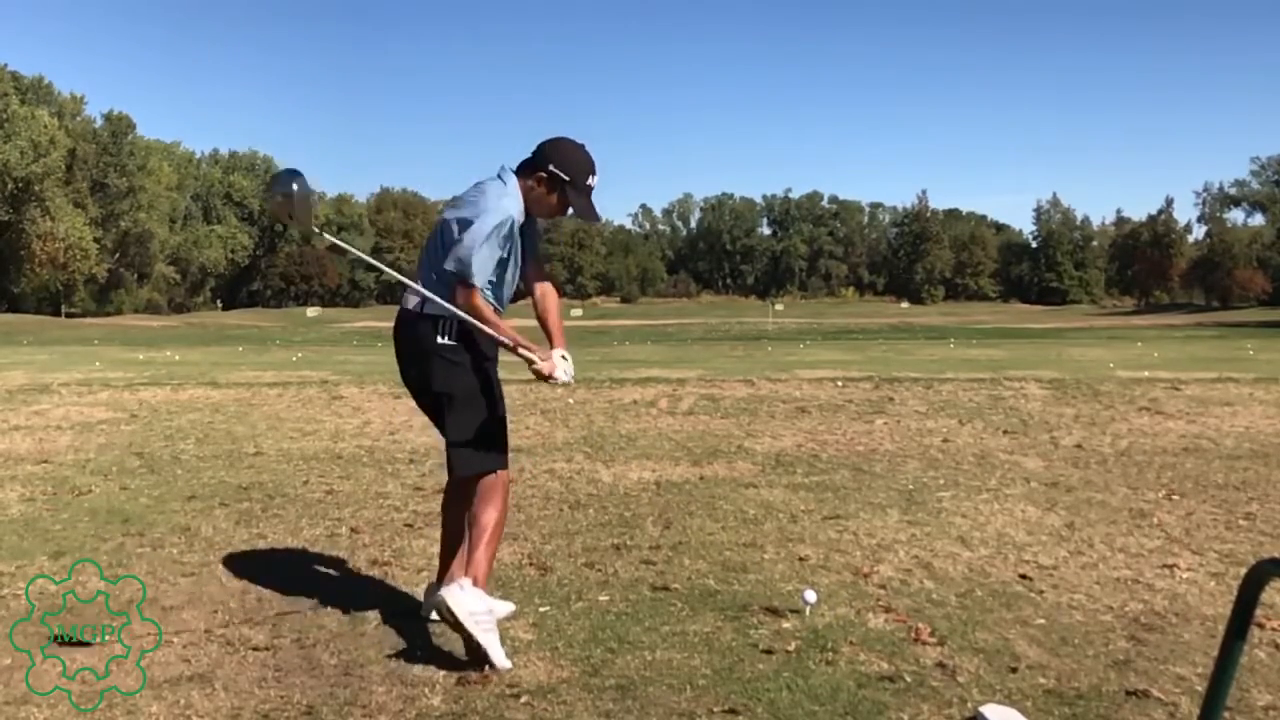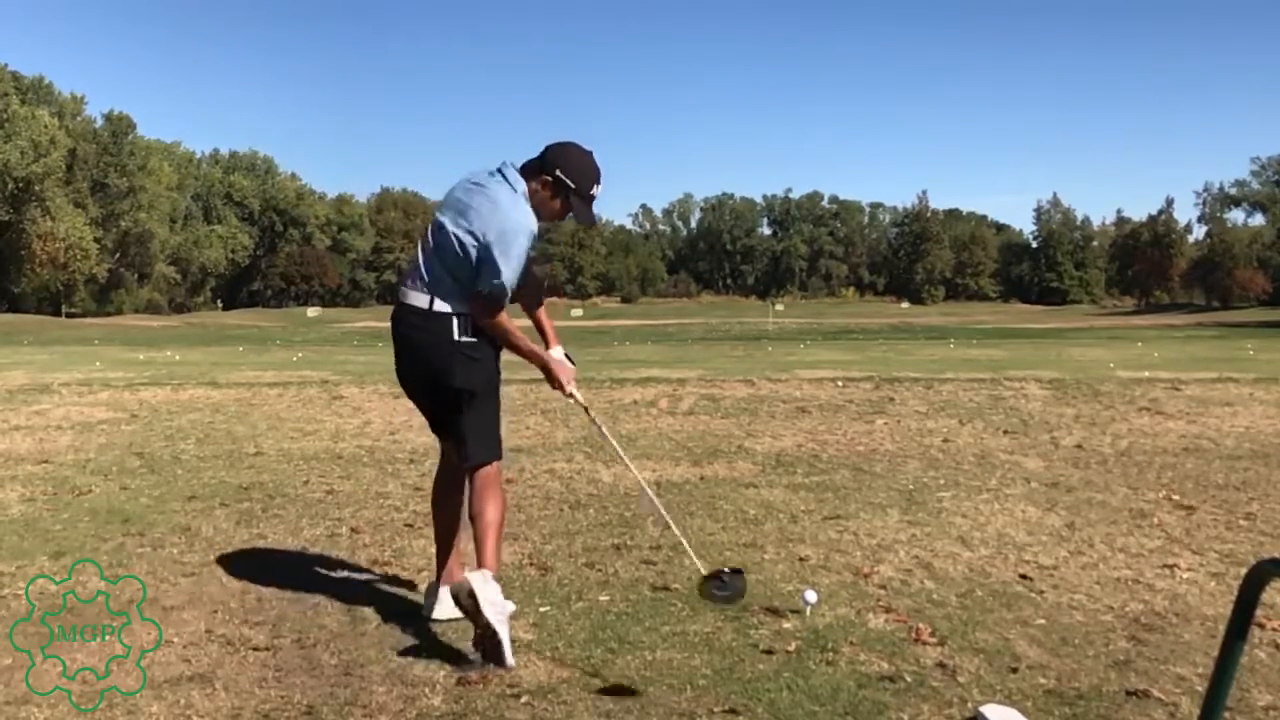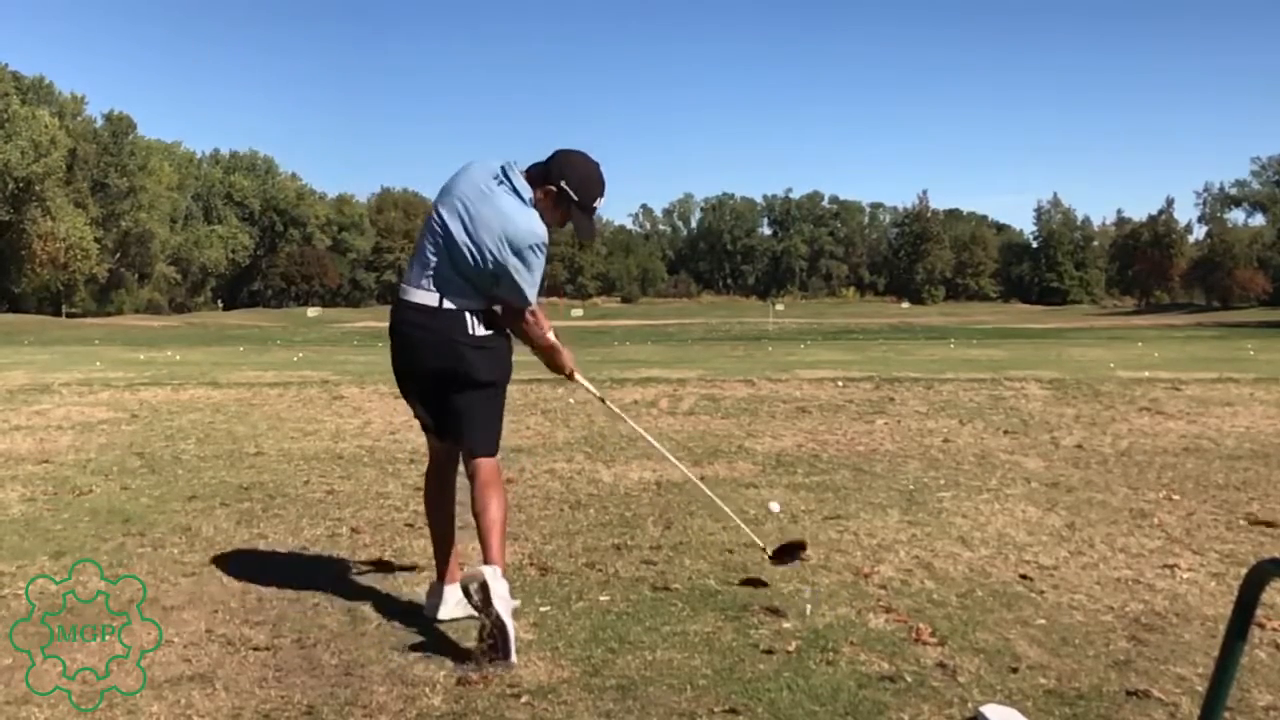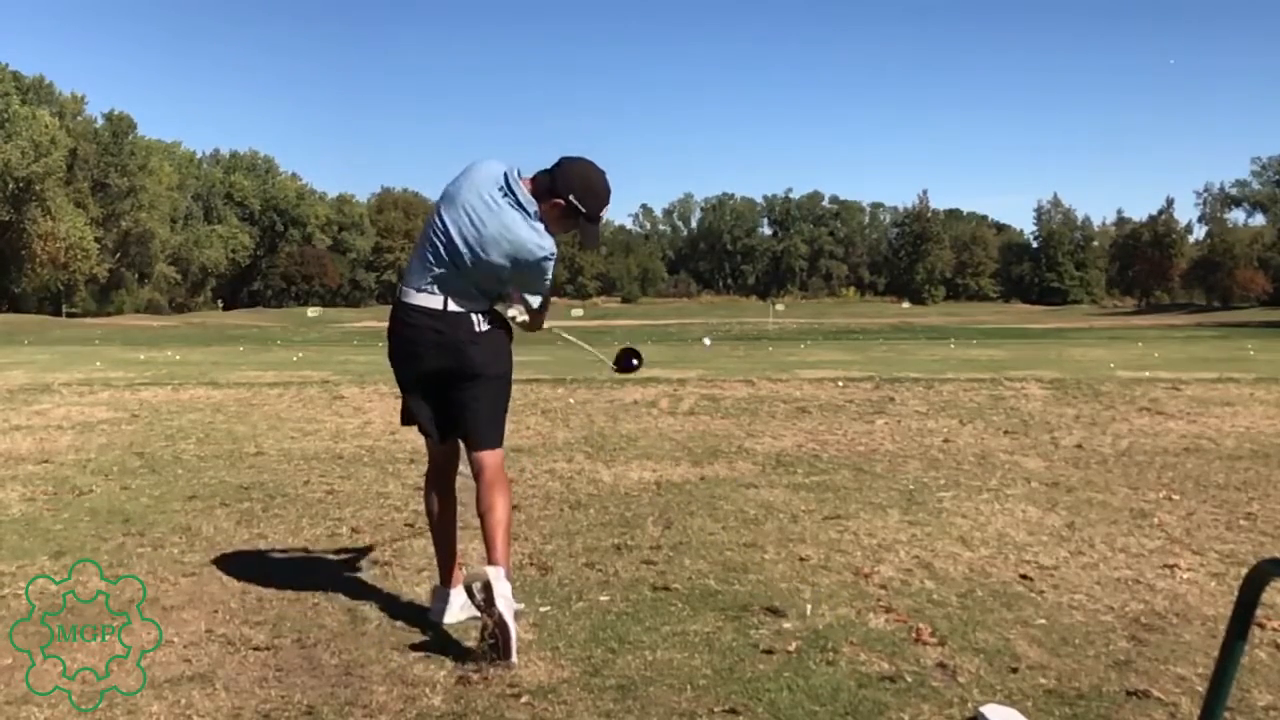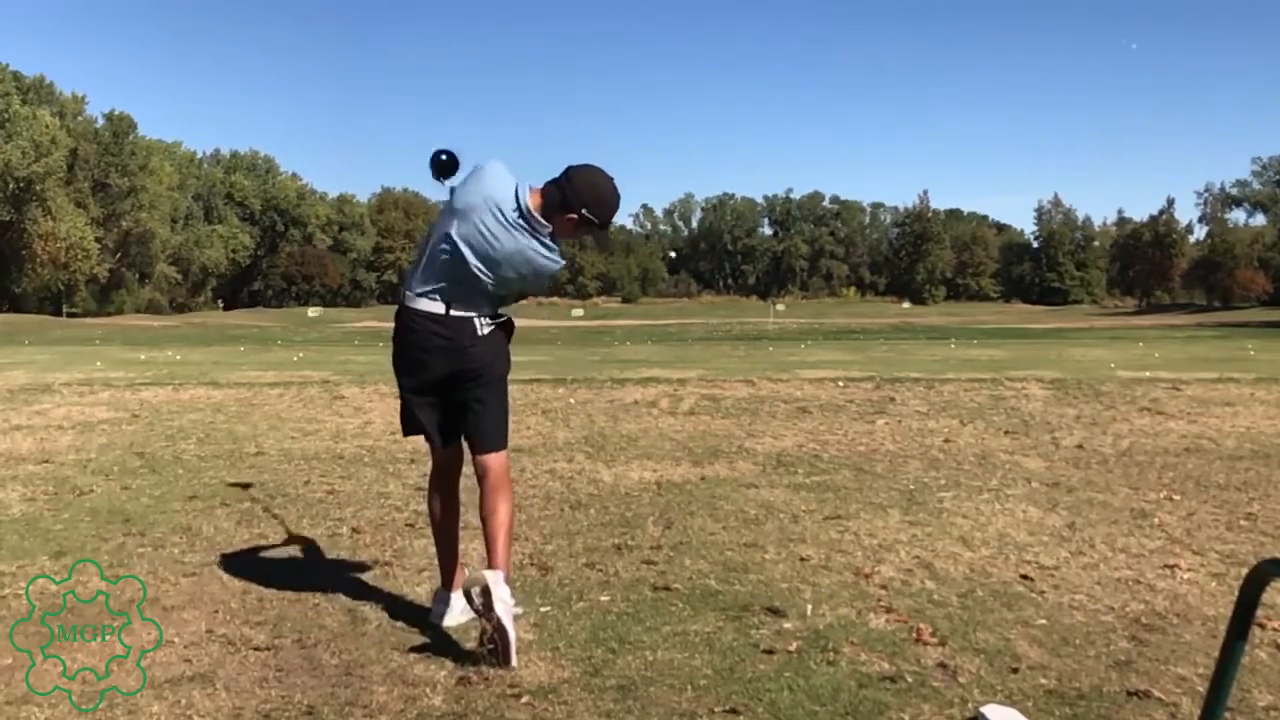
dt=0.3s
person 1, frame 1
left shoulder: (519, 209)
right shoulder: (498, 209)
left elbow: (540, 282)
right elbow: (466, 299)
left wrist: (556, 347)
right wrist: (529, 351)
left hip: (435, 337)
right hip: (446, 338)
left knee: (474, 462)
right knee: (491, 473)
left ankle: (449, 583)
right ankle: (470, 591)
person 1, frame 2
left shoulder: (486, 181)
right shoulder: (518, 224)
left elbow: (519, 281)
right elbow: (489, 313)
left wrist: (552, 342)
right wrist: (545, 362)
left hip: (412, 326)
right hip: (454, 336)
left knee: (454, 455)
right knee: (483, 466)
left ankle: (446, 585)
right ankle: (484, 581)
person 1, frame 3
left shoulder: (478, 173)
right shoulder: (528, 232)
right elbow: (514, 316)
left wrist: (544, 326)
right wrist: (552, 351)
left hip: (410, 324)
right hip: (464, 335)
left knee: (442, 455)
right knee: (481, 462)
left ankle: (448, 587)
right ankle: (493, 577)
person 1, frame 4
left shoulder: (483, 171)
right shoulder: (538, 249)
right elbow: (535, 309)
right wrist: (532, 318)
left hip: (411, 325)
right hip: (471, 336)
left knee: (441, 459)
right knee: (488, 462)
left ankle: (450, 590)
right ankle: (497, 577)
person 1, frame 5
left shoulder: (488, 176)
right shoulder: (545, 261)
left hip: (416, 330)
right hip: (475, 340)
left knee: (445, 464)
right knee: (492, 466)
left ankle: (451, 592)
right ankle: (496, 581)
